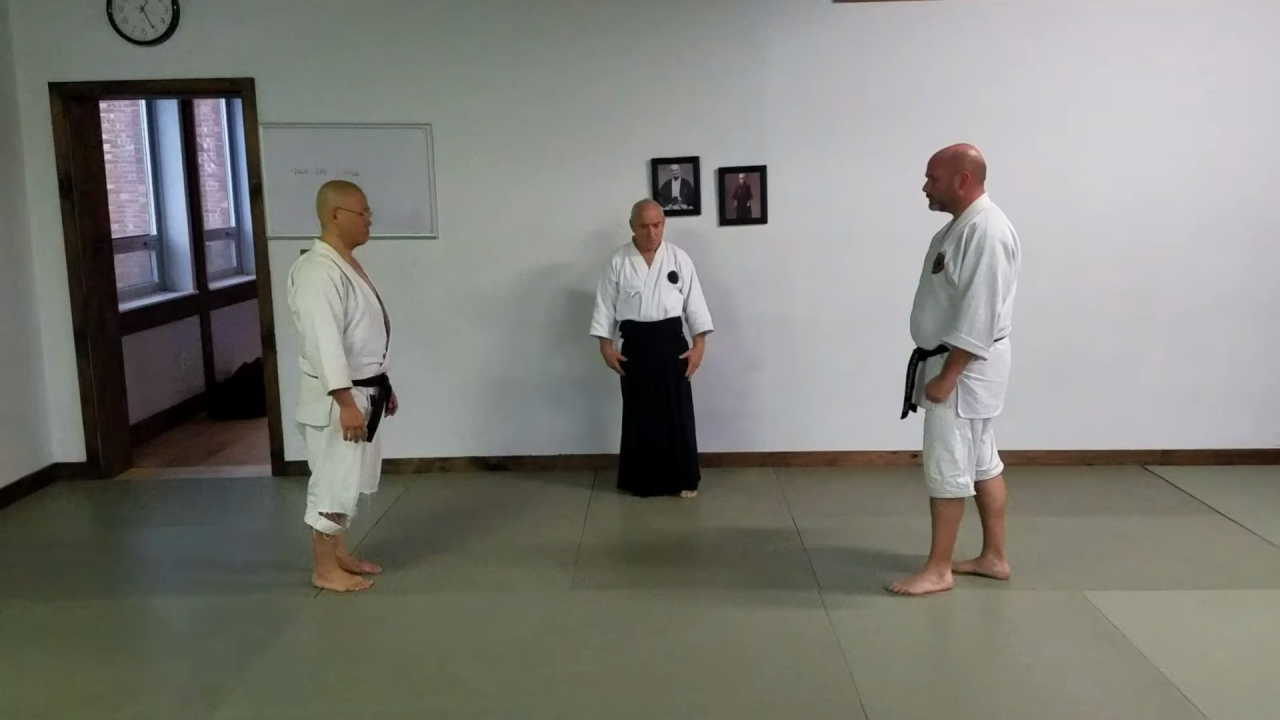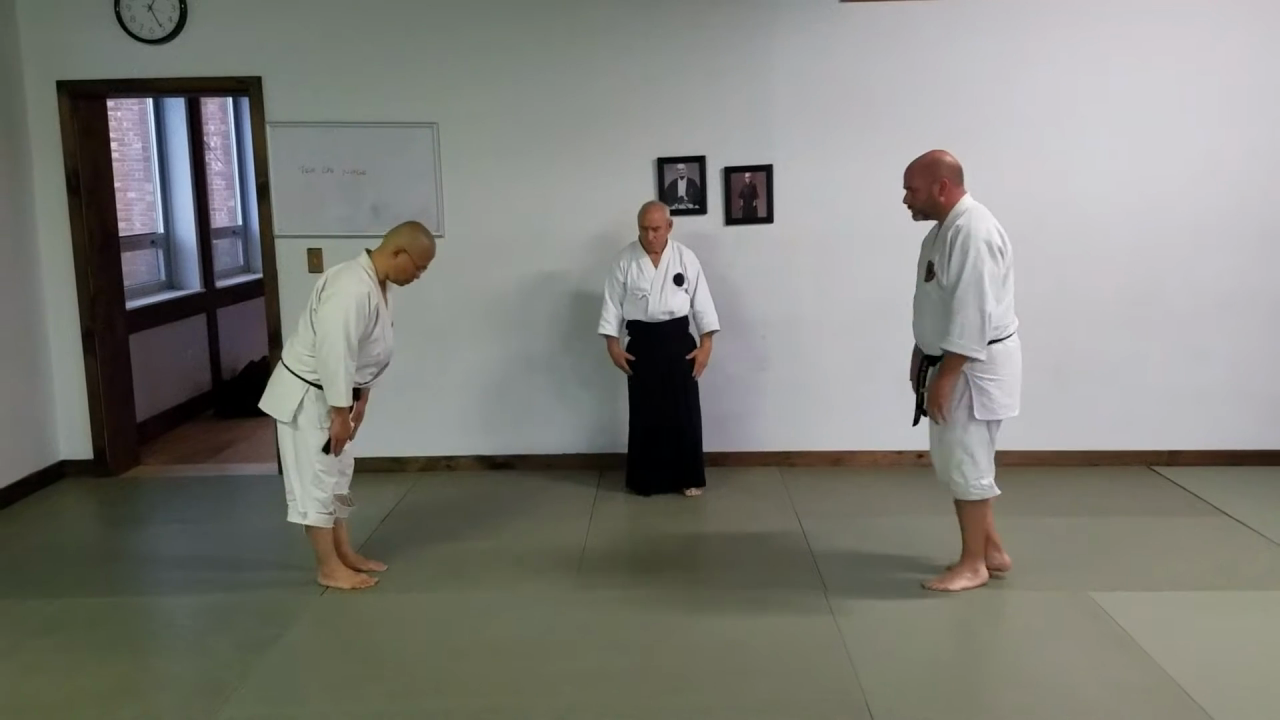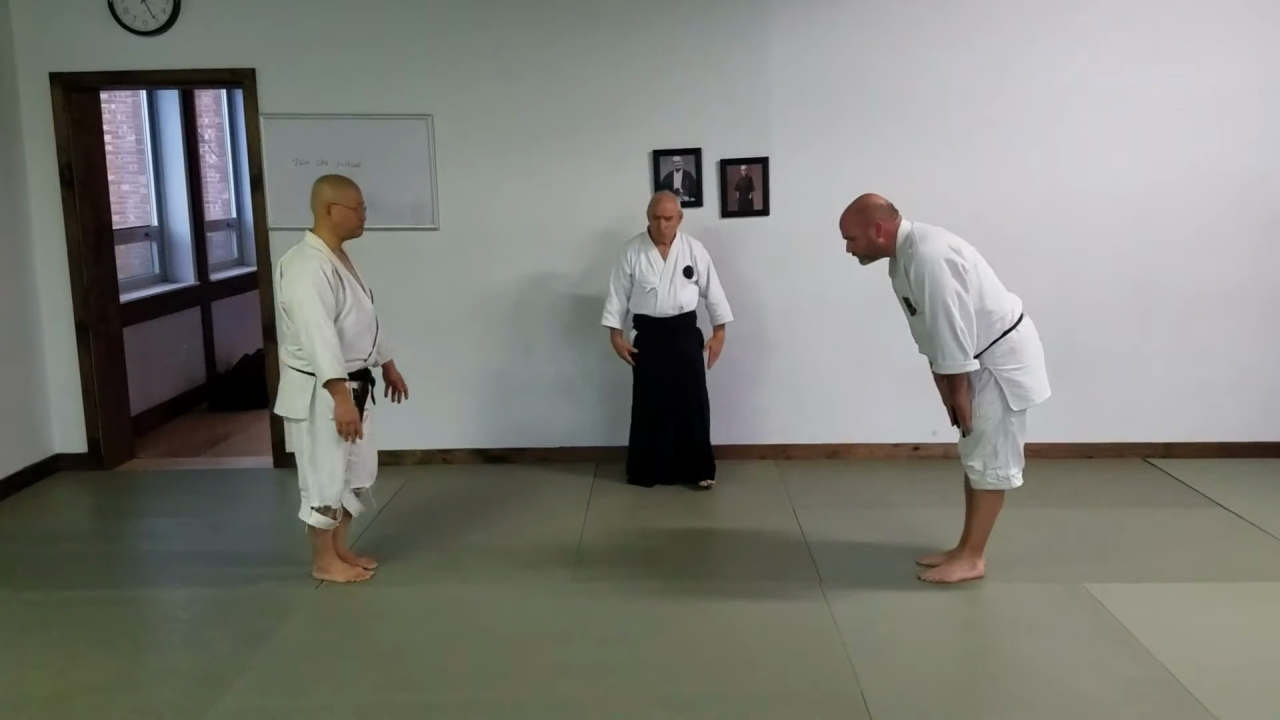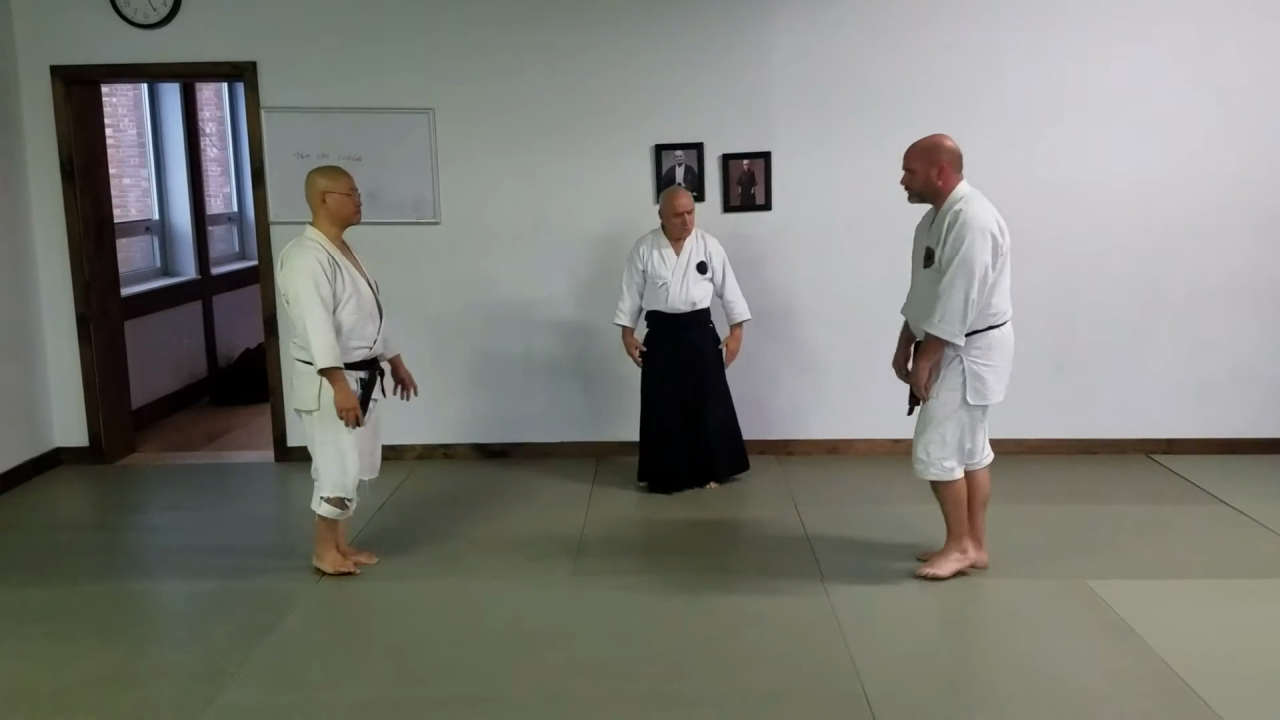
dt=0.7s
person 1, frame 1
left shoulder: (986, 231)
right shoulder: (963, 225)
left elbow: (979, 317)
left wrist: (947, 376)
right wrist: (941, 370)
left hip: (964, 367)
right hip: (953, 363)
left knee: (946, 465)
right knee: (980, 461)
left ankle: (938, 569)
right ankle: (994, 556)
person 1, frame 2
left shoulder: (973, 232)
right shoulder: (947, 228)
left elbow: (971, 318)
left wrist: (943, 379)
right wrist: (921, 358)
left hip: (976, 369)
right hip: (954, 365)
left knee: (966, 466)
right knee: (955, 460)
left ankle: (973, 565)
right ankle: (992, 550)
person 1, frame 3
left shoulder: (926, 256)
right shoulder: (905, 252)
left elbow: (952, 330)
right elbow: (933, 330)
left wrist: (959, 392)
right wrist: (945, 387)
left hip: (1002, 356)
right hip: (983, 356)
left knee: (990, 458)
right knee: (976, 454)
left ankle: (971, 557)
right ankle: (966, 547)
person 1, frame 4
left shoulder: (970, 219)
right shoulder: (938, 214)
left elbow: (956, 302)
right elbow: (922, 291)
left wrist: (925, 360)
right wrist: (904, 346)
left hip: (970, 352)
right hip: (955, 350)
left knee: (934, 451)
right knee: (968, 449)
left ankle: (959, 545)
right ankle: (973, 545)
person 2, frame 1
left shoulder: (346, 265)
right shoulder: (316, 271)
right elbow: (325, 343)
left wrist: (384, 384)
right wrist: (346, 403)
left hip: (362, 391)
right hip: (333, 397)
left knee: (351, 479)
right knee: (335, 481)
left ankle: (340, 555)
right ankle: (324, 570)
person 2, frame 2
left shoulder: (377, 284)
right shoulder: (351, 288)
left elbow: (366, 353)
right elbow: (335, 356)
left wrist: (360, 401)
right wrist: (340, 414)
left hip: (329, 394)
right hip: (306, 396)
left knee: (337, 475)
right knee: (315, 480)
left ankle: (345, 554)
right ankle: (329, 568)
person 2, frame 3
left shoulder: (338, 257)
right shoulder: (307, 265)
left elbow: (362, 321)
right elbow: (318, 335)
left wrist: (387, 365)
right wrist: (340, 397)
left hip: (350, 384)
right hip: (319, 391)
left knee: (356, 472)
right knee: (326, 477)
left ankle: (339, 548)
right ankle: (324, 561)
person 2, frame 4
left shoulder: (342, 250)
right shoulder: (307, 256)
left elbow: (368, 315)
right elbow: (316, 327)
left wrist: (395, 362)
right wrist: (339, 386)
left hip: (361, 376)
right hip: (330, 381)
left knee: (356, 466)
right knee: (338, 468)
left ankle: (339, 543)
right ankle: (323, 550)
person 3, frame 1
left shoulder: (678, 258)
right shoulder: (619, 261)
left elbow: (694, 302)
right elbow: (606, 305)
left wrist: (699, 344)
right wrist: (606, 346)
left hip: (671, 342)
right hip: (635, 345)
left knee: (678, 413)
right knee: (639, 415)
left ankle: (684, 479)
right ankle: (640, 480)
person 3, frame 2
left shoulder: (685, 257)
right shoulder: (625, 260)
left elbow: (701, 300)
right elbow: (613, 303)
left wrist: (706, 343)
right wrist: (613, 344)
left hip: (678, 340)
right hip: (641, 343)
left knee: (684, 410)
right knee: (644, 414)
left ankle: (688, 477)
right ankle: (646, 479)
person 3, frame 3
left shoulder: (693, 249)
right shoulder: (632, 251)
left elbow: (712, 291)
right elbow: (618, 295)
left wrist: (719, 332)
right wrist: (616, 335)
left hip: (685, 334)
right hip: (648, 336)
left knee: (692, 403)
right knee: (649, 406)
left ankle: (699, 470)
right ankle: (647, 470)
person 3, frame 4
left shoulder: (708, 245)
right shoulder: (643, 248)
left elbow: (727, 288)
right elbow: (631, 292)
left wrist: (736, 331)
right wrist: (627, 333)
left hip: (699, 332)
right hip: (660, 334)
left knee: (707, 404)
right knee: (660, 408)
left ankle: (708, 470)
right ankle: (660, 474)
